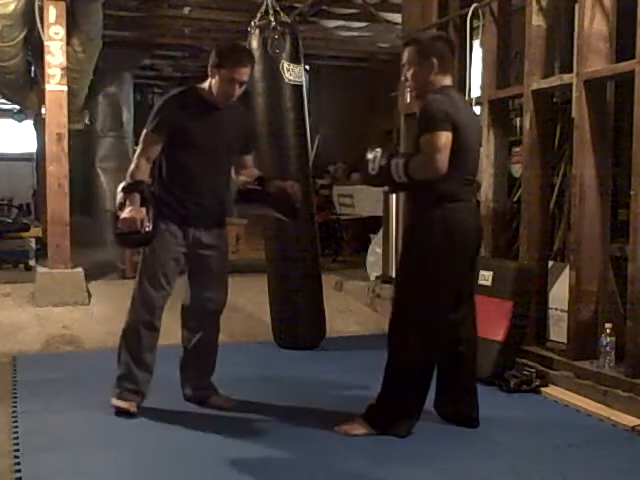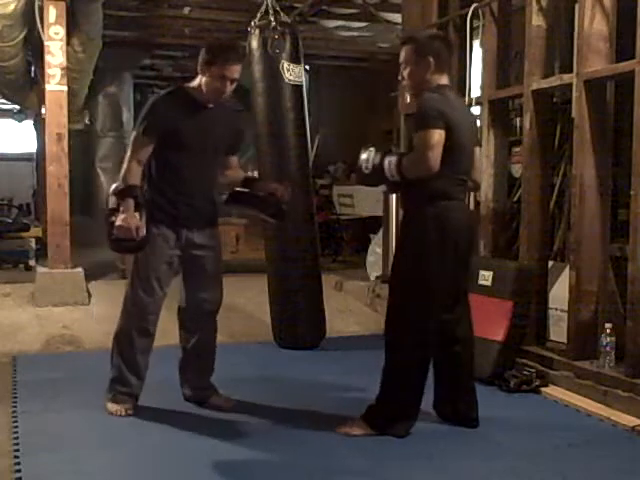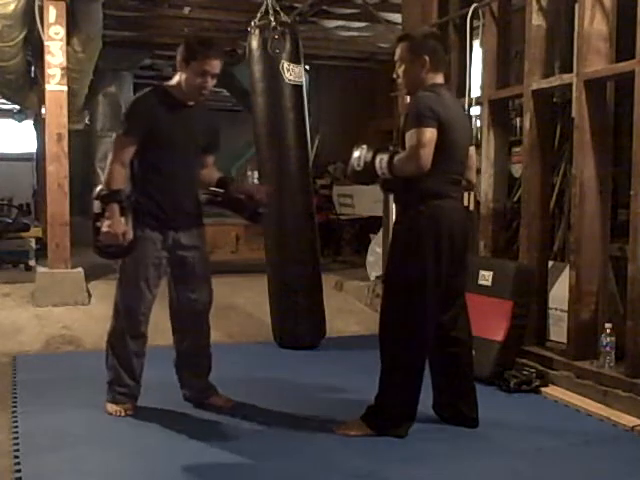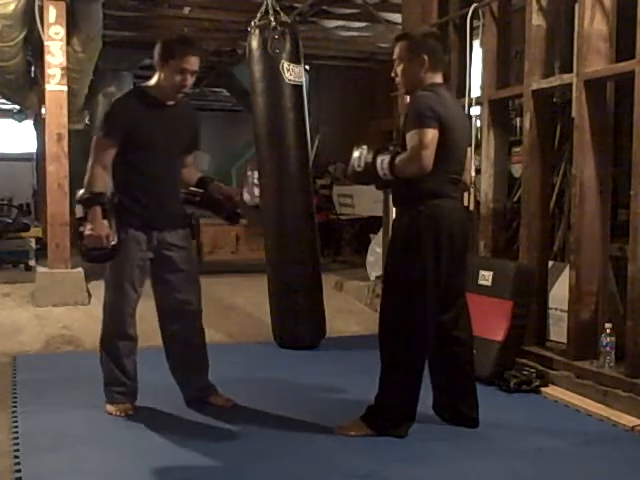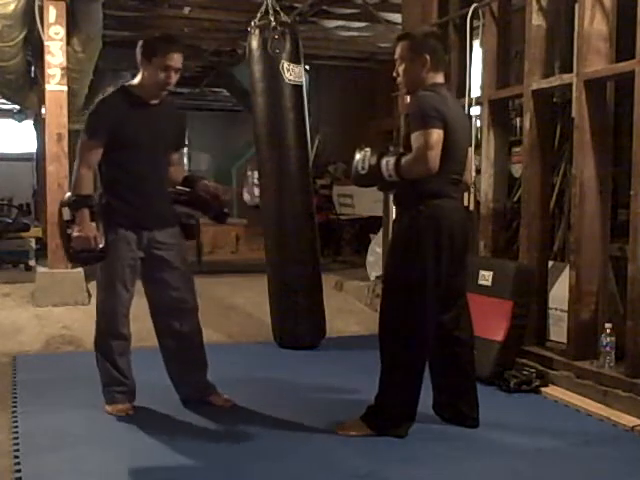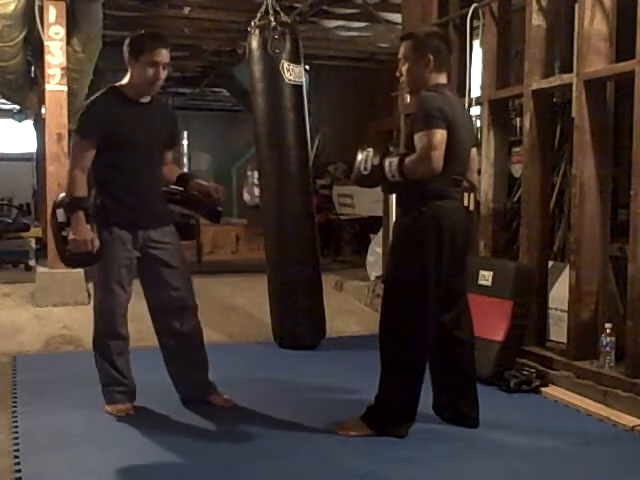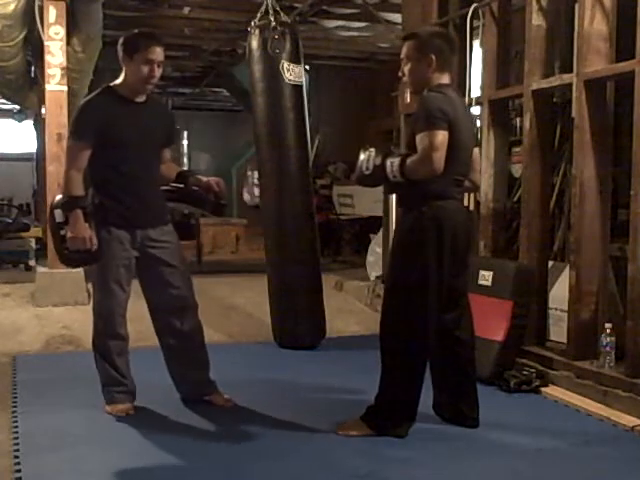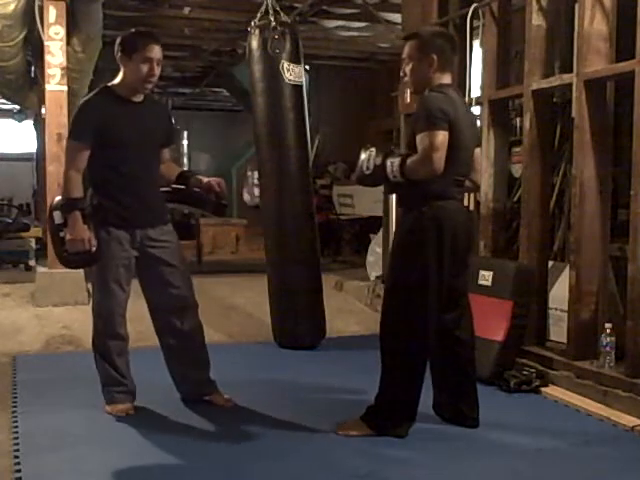
dt=0.2s
person 1, frame 1
left shoulder: (435, 106)
right shoulder: (465, 109)
left elbow: (435, 164)
left wrist: (391, 168)
right wrist: (403, 170)
left hip: (438, 220)
right hip: (464, 218)
left knee: (415, 320)
right knee: (456, 316)
left ankle: (390, 415)
right ankle: (460, 406)
person 1, frame 2
left shoulder: (430, 104)
right shoulder: (462, 109)
left elbow: (427, 161)
left wrist: (386, 167)
left hip: (431, 219)
right hip: (457, 217)
left knee: (410, 319)
right knee: (452, 315)
left ankle: (390, 416)
right ankle: (459, 406)
person 1, frame 3
left shoulder: (423, 103)
right shoulder: (457, 109)
left elbow: (418, 160)
right elbow: (469, 174)
left wrist: (377, 165)
left hip: (425, 219)
right hip: (452, 216)
left knee: (405, 319)
right knee: (449, 315)
left ankle: (389, 416)
right ankle: (458, 406)
person 1, frame 4
left shoulder: (423, 102)
right shoulder: (456, 108)
left elbow: (420, 160)
left wrist: (376, 165)
left hip: (424, 218)
right hip: (452, 215)
left knee: (404, 319)
right knee: (449, 314)
left ankle: (389, 416)
right ankle: (459, 406)
person 1, frame 5
left shoulder: (426, 103)
right shoulder: (456, 108)
left elbow: (426, 160)
left wrist: (379, 167)
left hip: (425, 218)
right hip: (452, 216)
left knee: (405, 318)
right knee: (450, 314)
left ankle: (389, 416)
right ankle: (459, 406)
person 1, frame 6
left shoulder: (429, 103)
right shoulder: (458, 108)
left elbow: (429, 161)
left wrist: (382, 168)
left hip: (427, 219)
right hip: (453, 216)
left knee: (406, 319)
right knee: (450, 314)
left ankle: (388, 416)
right ankle: (460, 406)
person 1, frame 7
left shoulder: (431, 104)
right shoulder: (461, 108)
left elbow: (431, 162)
left wrist: (383, 168)
left hip: (428, 219)
right hip: (454, 216)
left knee: (406, 319)
right knee: (451, 315)
left ankle: (389, 416)
right ankle: (459, 406)
person 1, frame 8
left shoulder: (432, 103)
right shoulder: (462, 108)
left elbow: (431, 162)
left wrist: (384, 168)
left hip: (429, 219)
right hip: (455, 216)
left knee: (406, 318)
right knee: (451, 315)
left ankle: (389, 416)
right ankle: (459, 406)
person 2, frame 1
left shoulder: (241, 120)
right shoulder: (176, 106)
left elbow: (244, 170)
right elbow: (144, 158)
left wrist: (271, 184)
right wrist: (134, 201)
left hip: (212, 226)
right hip: (169, 222)
left knee: (208, 306)
right knee: (148, 303)
left ankle: (199, 385)
right ankle: (130, 388)
person 2, frame 2
left shoulder: (230, 118)
right shoulder: (165, 107)
right elbow: (135, 160)
left wrist: (257, 185)
right wrist: (128, 208)
left hip: (204, 227)
right hip: (160, 225)
left knee: (203, 307)
right knee: (142, 307)
left ankle: (198, 386)
right ankle: (123, 391)
person 2, frame 3
left shoulder: (206, 117)
right shoulder: (147, 106)
right elbow: (118, 163)
left wrist: (231, 186)
right wrist: (113, 213)
left hip: (189, 227)
right hip: (147, 226)
left knee: (195, 306)
right knee: (133, 310)
left ankle: (197, 386)
right ankle: (121, 392)
person 2, frame 4
left shoulder: (187, 116)
right shoulder: (127, 108)
right elbow: (100, 166)
left wrist: (210, 187)
right wrist: (96, 217)
left hip: (174, 227)
right hip: (131, 227)
left knee: (185, 308)
right knee: (120, 310)
left ankle: (198, 387)
right ankle: (120, 392)
person 2, frame 5
left shoulder: (173, 115)
right shoulder: (111, 108)
right elbow: (86, 166)
left wrist: (197, 184)
right wrist: (84, 219)
left hip: (164, 226)
right hip: (119, 227)
left knee: (180, 307)
right knee: (114, 311)
left ankle: (196, 386)
right ankle: (118, 392)
person 2, frame 6
left shoulder: (165, 114)
right shoulder: (102, 108)
right elbow: (79, 169)
left wrist: (192, 183)
right wrist: (78, 220)
left hip: (159, 226)
right hip: (114, 228)
left knee: (179, 306)
right knee: (111, 312)
left ankle: (197, 386)
right ankle: (118, 393)
person 2, frame 7
left shoulder: (160, 113)
right shoulder: (97, 108)
right elbow: (75, 168)
left wrist: (192, 180)
right wrist: (76, 219)
left hip: (157, 225)
right hip: (112, 227)
left knee: (180, 305)
right knee: (111, 312)
left ankle: (198, 385)
right ankle: (118, 393)
person 2, frame 8
left shoulder: (159, 112)
right shoulder: (95, 109)
right elbow: (74, 169)
left wrist: (193, 180)
right wrist: (75, 220)
left hip: (157, 225)
right hip: (111, 227)
left knee: (180, 305)
right knee: (110, 312)
left ankle: (198, 385)
right ankle: (118, 393)
